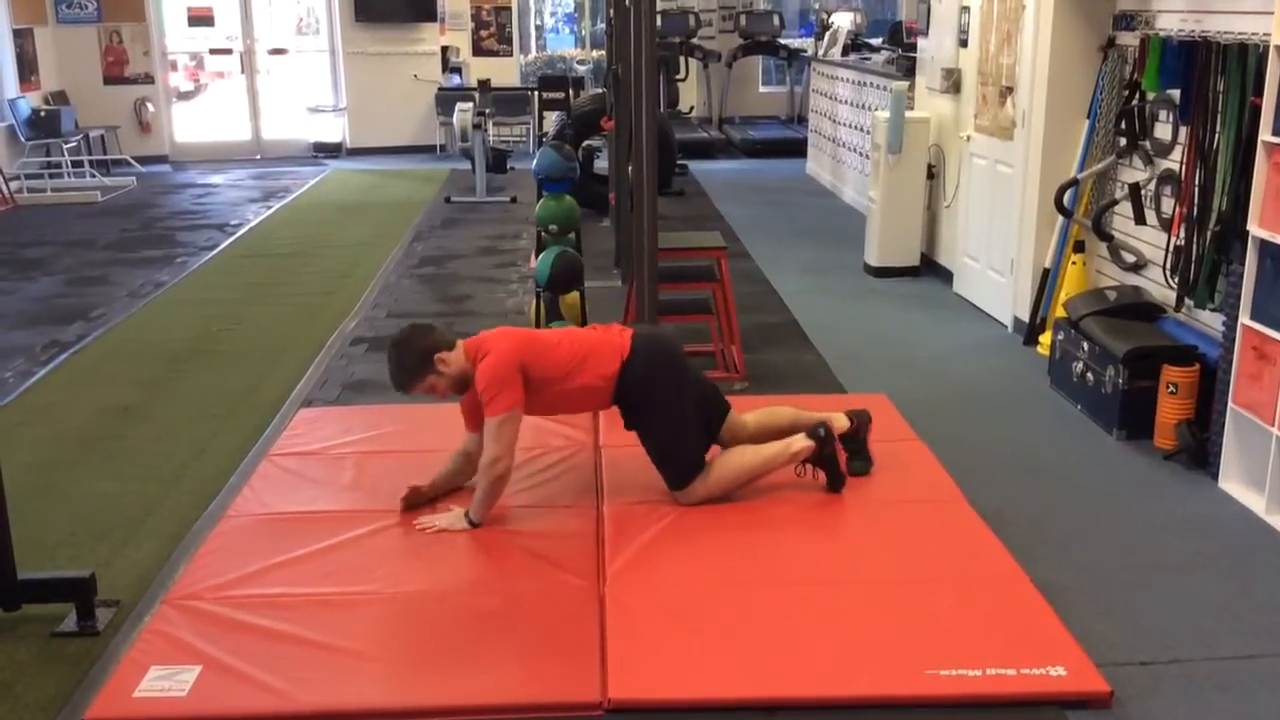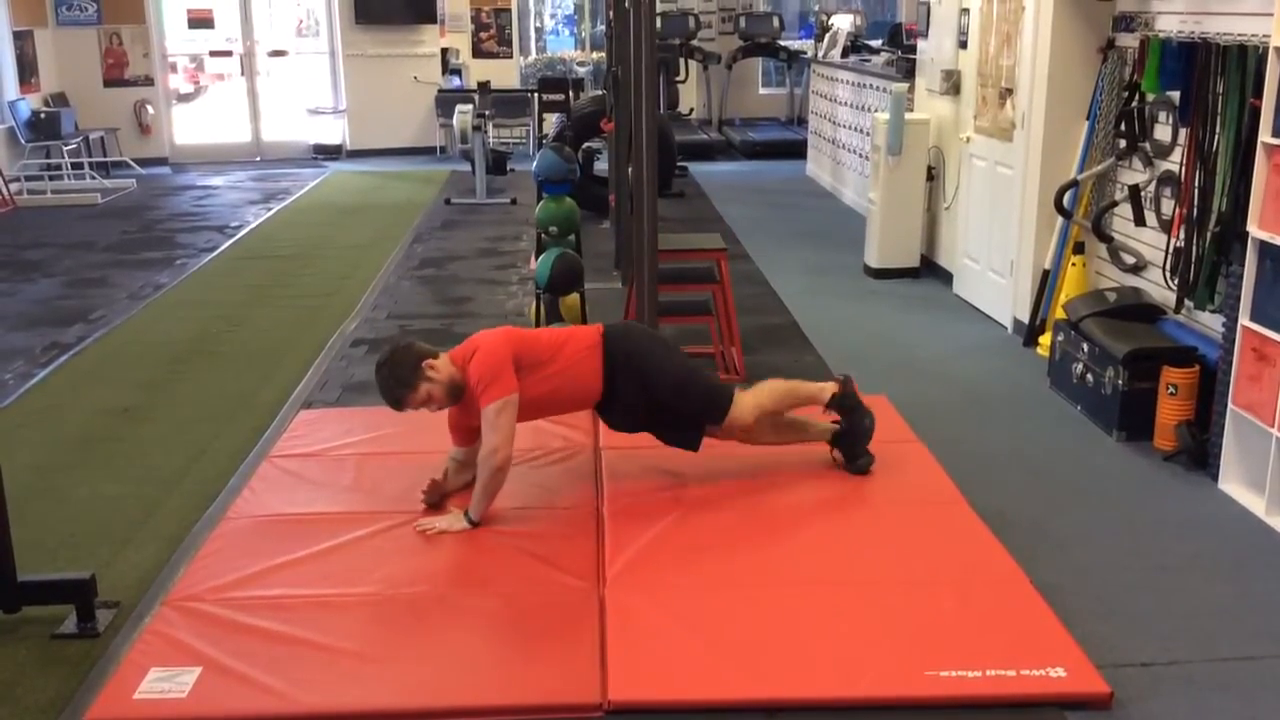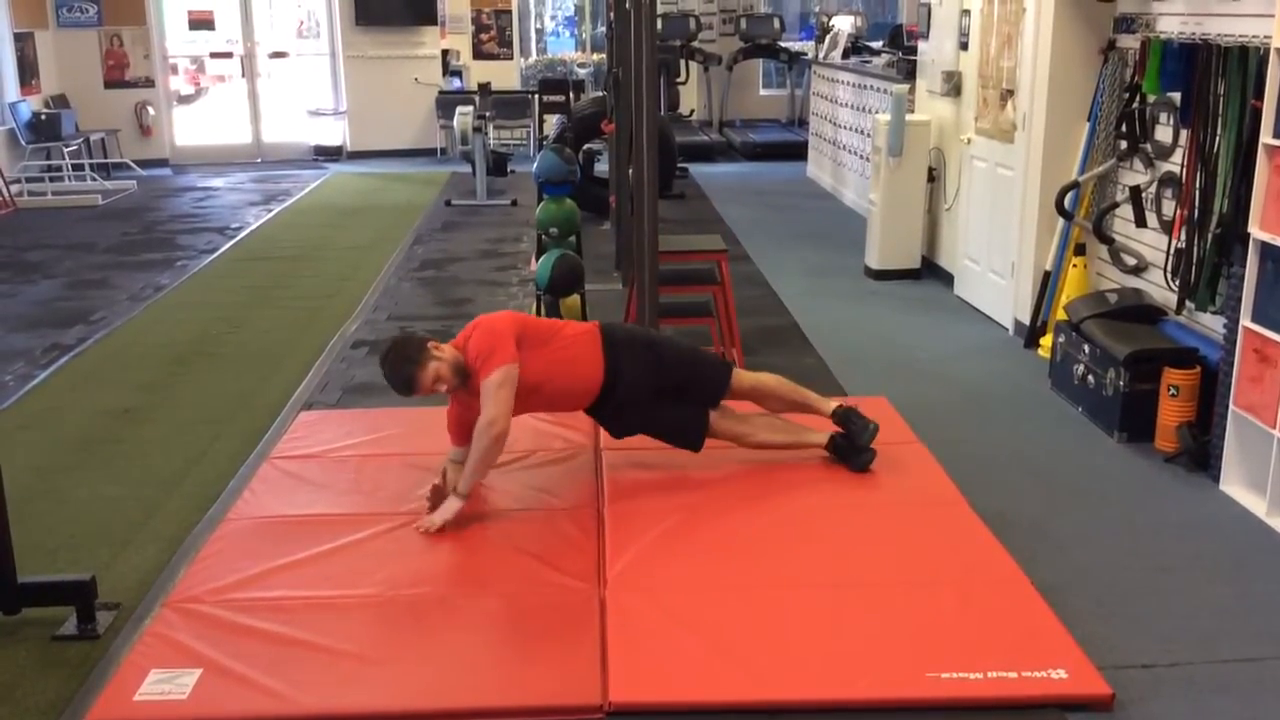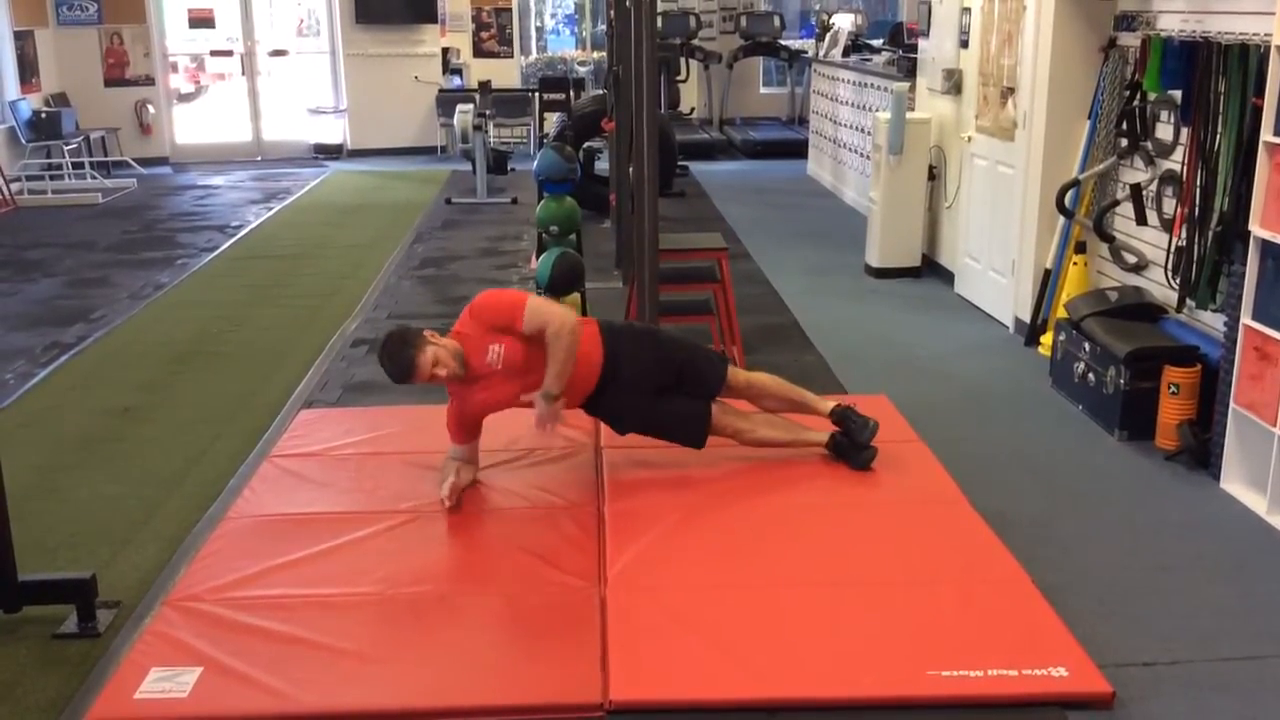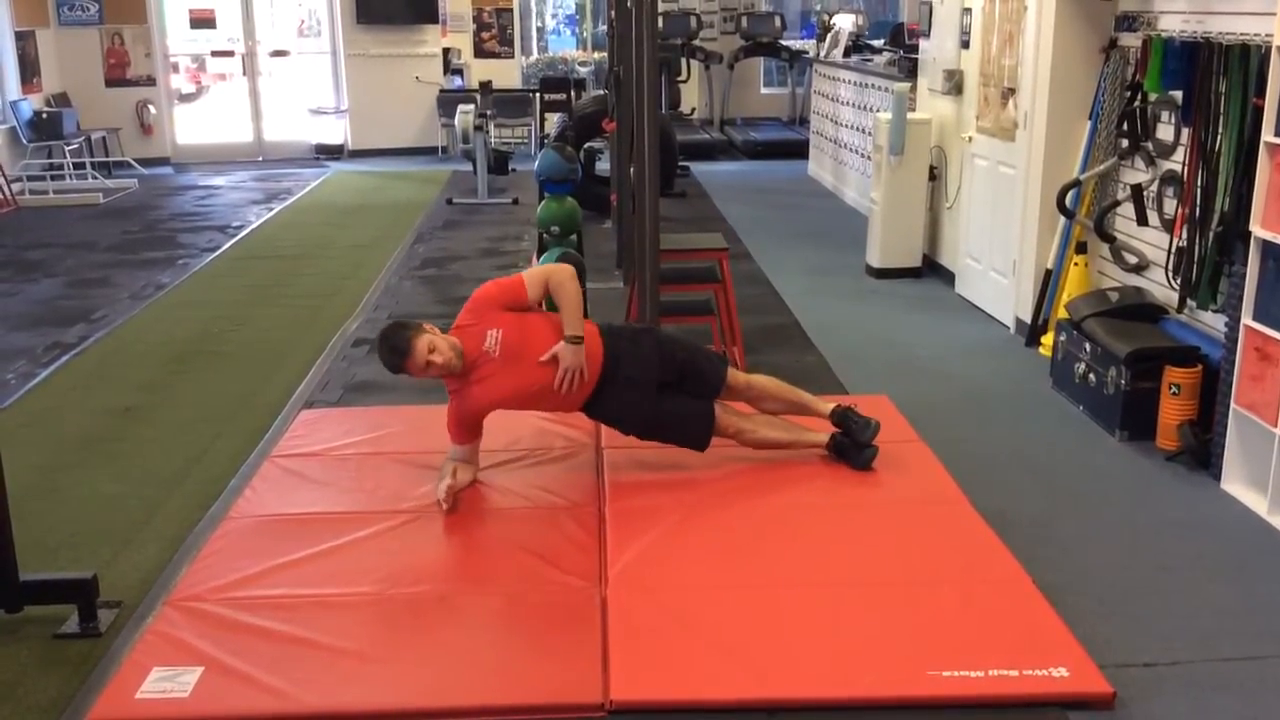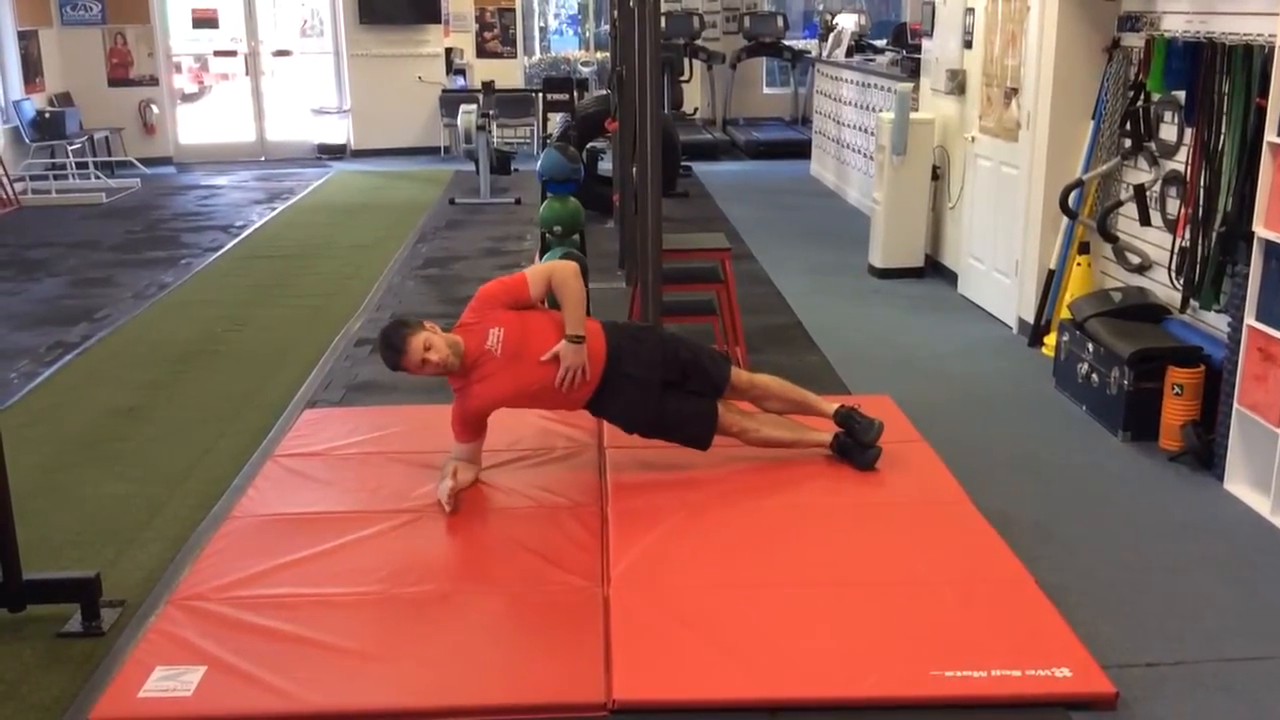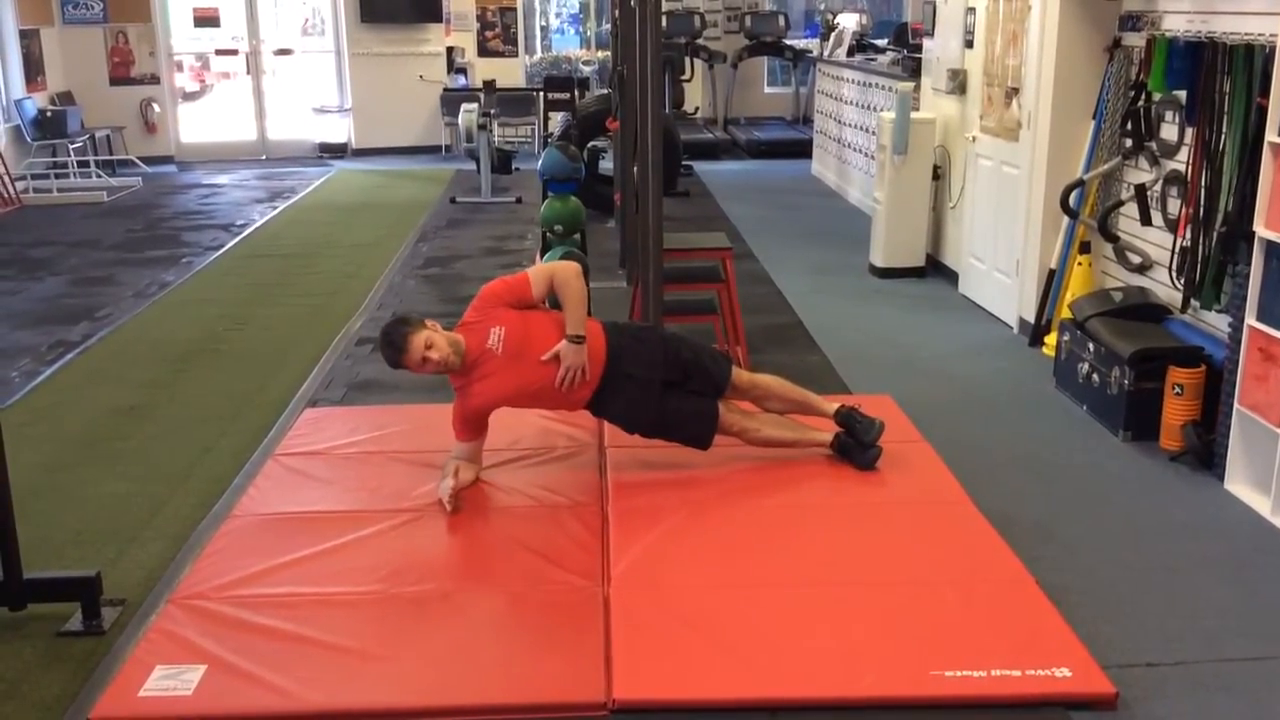
dt=0.4s
person 1, frame 1
left shoulder: (493, 365)
right shoulder: (476, 379)
left elbow: (498, 463)
right elbow: (473, 452)
left wrist: (471, 517)
right wrist: (433, 487)
left hip: (643, 366)
right hip: (636, 363)
left knee: (694, 487)
right knee: (735, 427)
left ankle: (807, 443)
right ankle: (843, 423)
person 1, frame 2
left shoulder: (486, 357)
right shoulder: (463, 405)
left elbow: (498, 454)
right elbow: (465, 461)
left wrist: (471, 517)
right wrist: (443, 486)
left hip: (621, 357)
right hip: (614, 401)
left knee: (739, 413)
right knee: (724, 428)
left ankle: (831, 393)
right ankle: (832, 432)
person 1, frame 3
left shoulder: (485, 334)
right shoulder: (460, 405)
left elbow: (495, 424)
right elbow: (460, 459)
left wrist: (460, 496)
right wrist: (445, 488)
left hip: (619, 355)
right hip: (609, 405)
left knee: (738, 383)
right knee: (725, 427)
left ankle: (833, 410)
right ankle: (830, 443)
person 1, frame 4
left shoulder: (481, 313)
right shoulder: (465, 402)
left elbow: (564, 322)
right elbow: (464, 457)
left wrist: (552, 393)
right wrist: (453, 479)
left hip: (617, 351)
right hip: (608, 399)
left knee: (738, 382)
right knee: (726, 423)
left ankle: (831, 409)
right ankle: (829, 441)
person 1, frame 5
left shoulder: (480, 307)
right shoulder: (465, 401)
left elbow: (561, 274)
right elbow: (464, 458)
left wrist: (574, 339)
right wrist: (451, 479)
left hip: (617, 351)
right hip: (611, 400)
left knee: (739, 384)
right knee: (730, 425)
left ankle: (832, 411)
right ankle: (830, 443)
person 1, frame 6
left shoulder: (484, 305)
right shoulder: (469, 399)
left elbow: (564, 270)
right elbow: (467, 457)
left wrist: (576, 338)
right wrist: (452, 480)
left hip: (620, 349)
right hip: (613, 397)
left knee: (742, 385)
right knee: (733, 424)
left ankle: (836, 412)
right ankle: (834, 442)
person 1, frame 7
left shoulder: (486, 303)
right shoulder: (469, 398)
left elbow: (567, 271)
right elbow: (468, 456)
left wrist: (575, 338)
right wrist: (453, 478)
left hip: (621, 349)
right hip: (616, 397)
left knee: (742, 383)
right knee: (734, 423)
left ankle: (837, 412)
right ankle: (835, 442)
